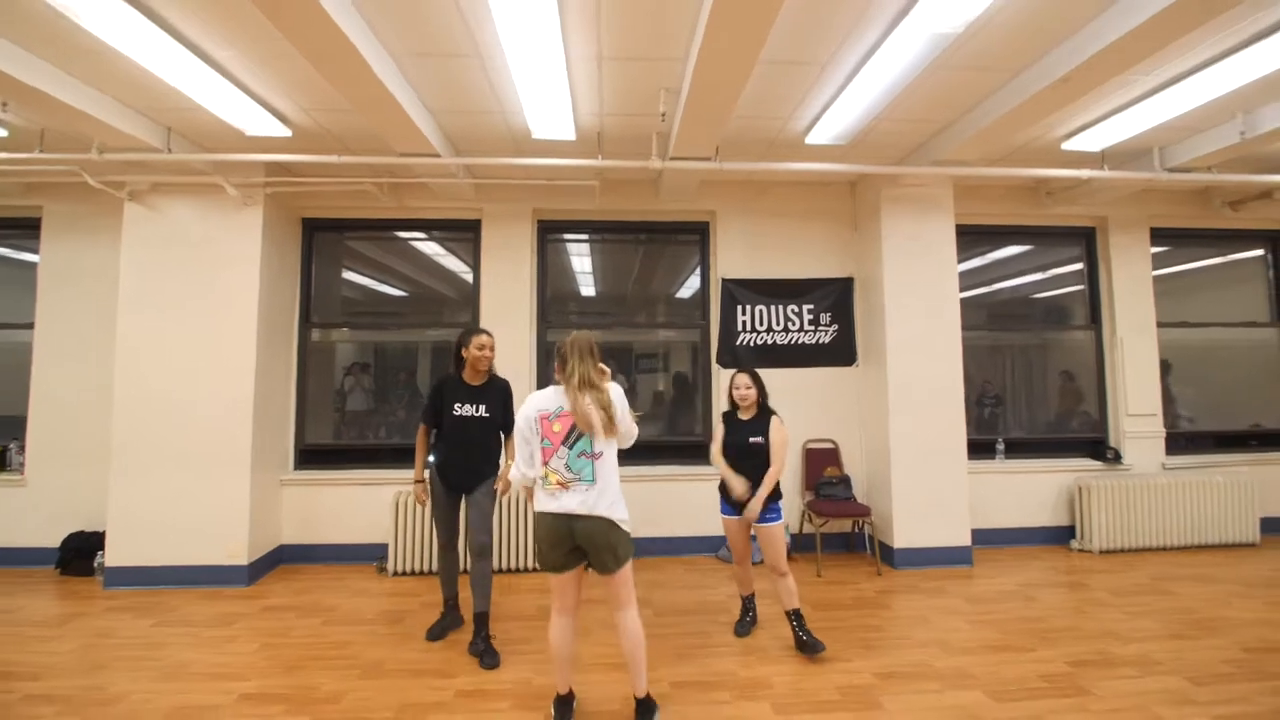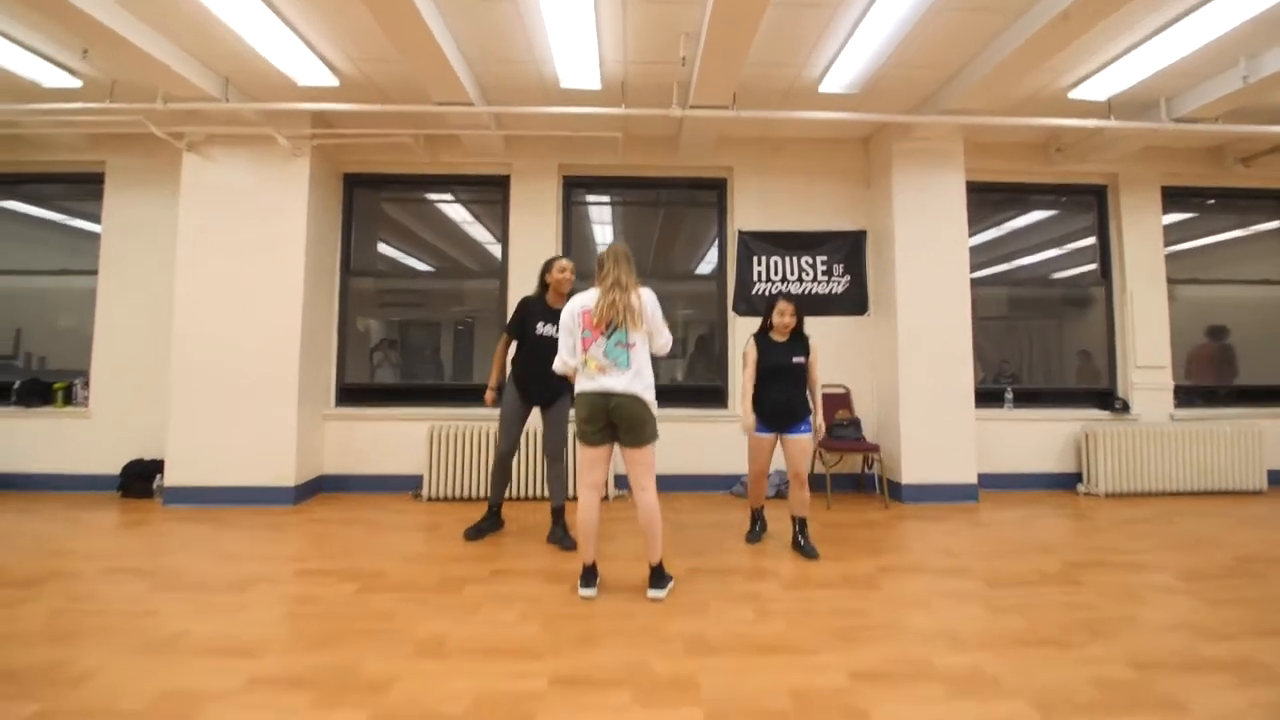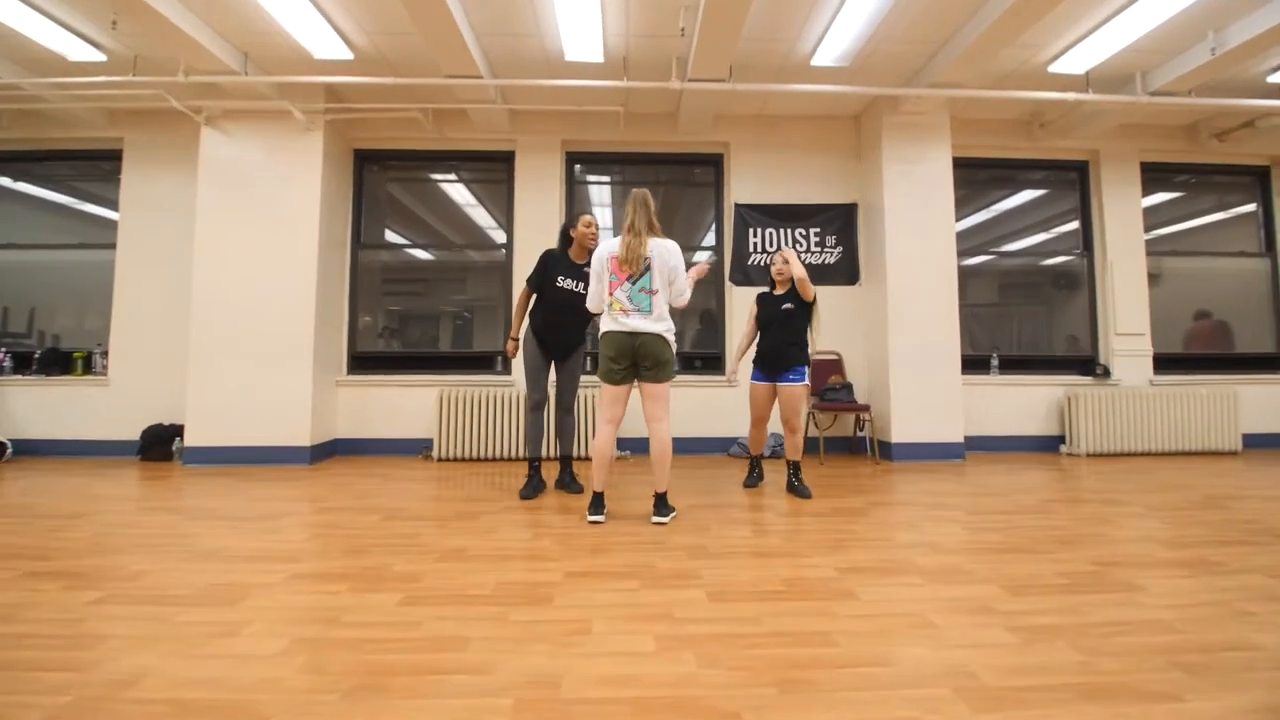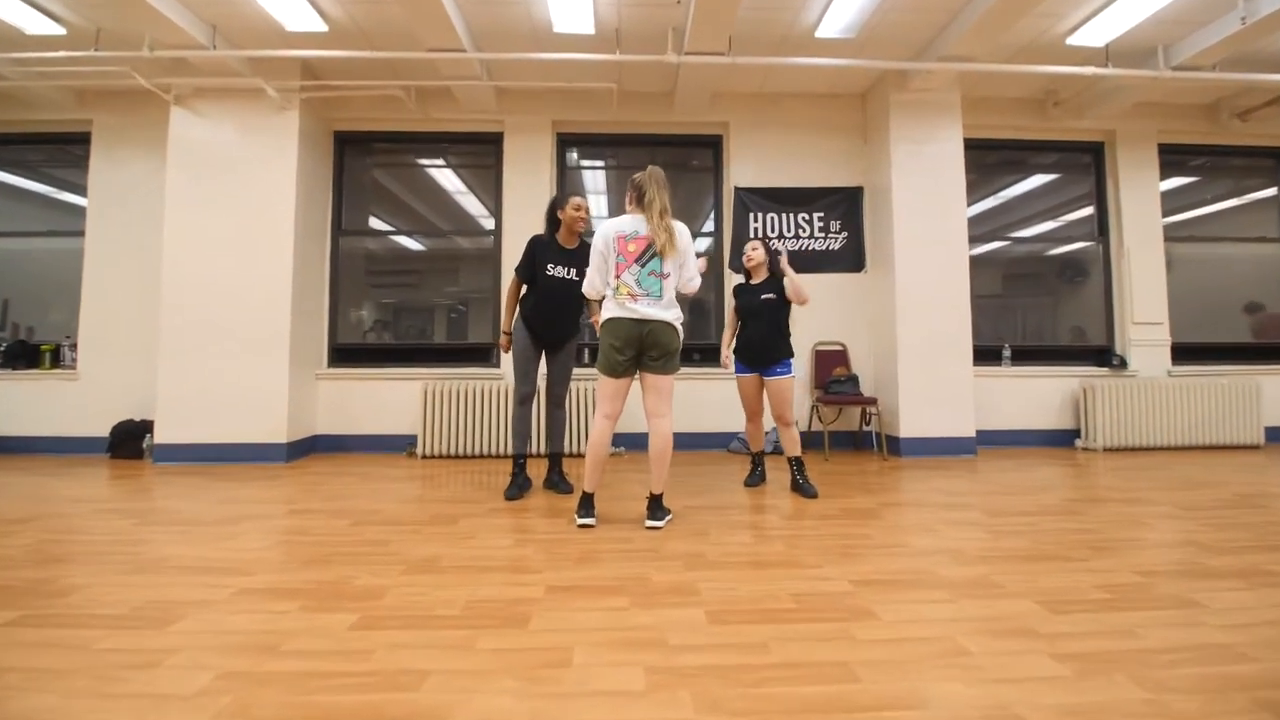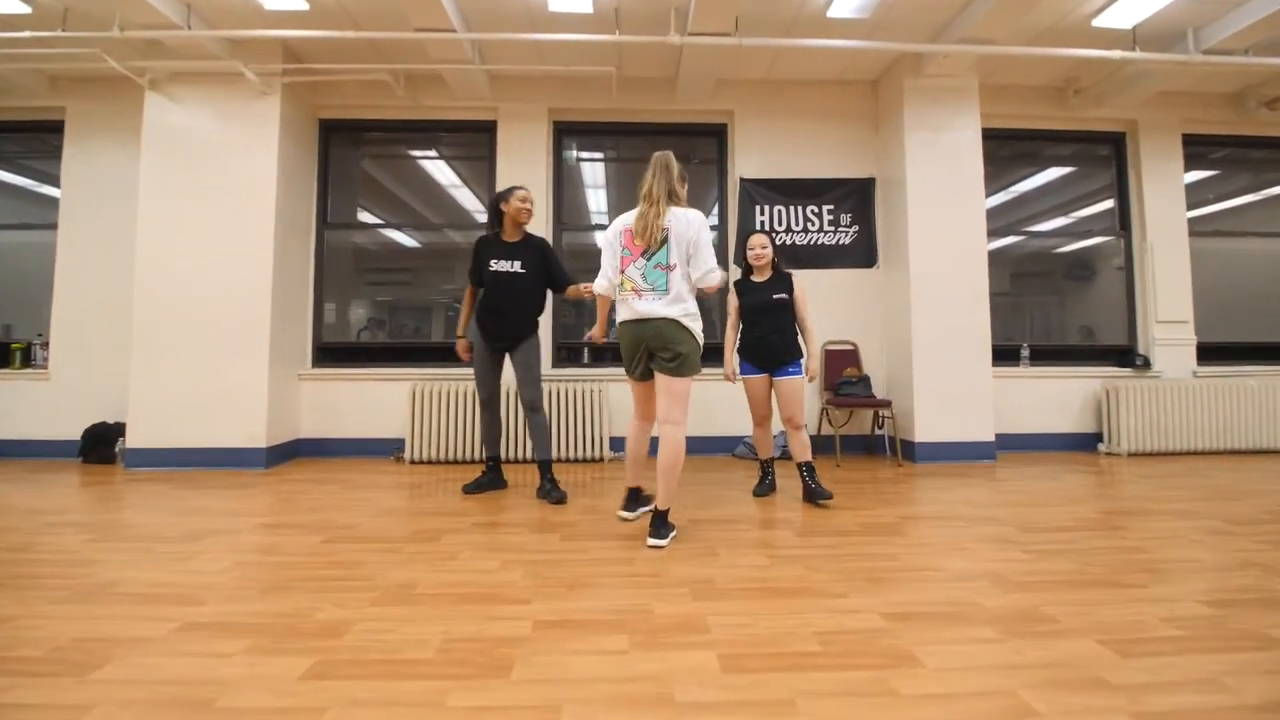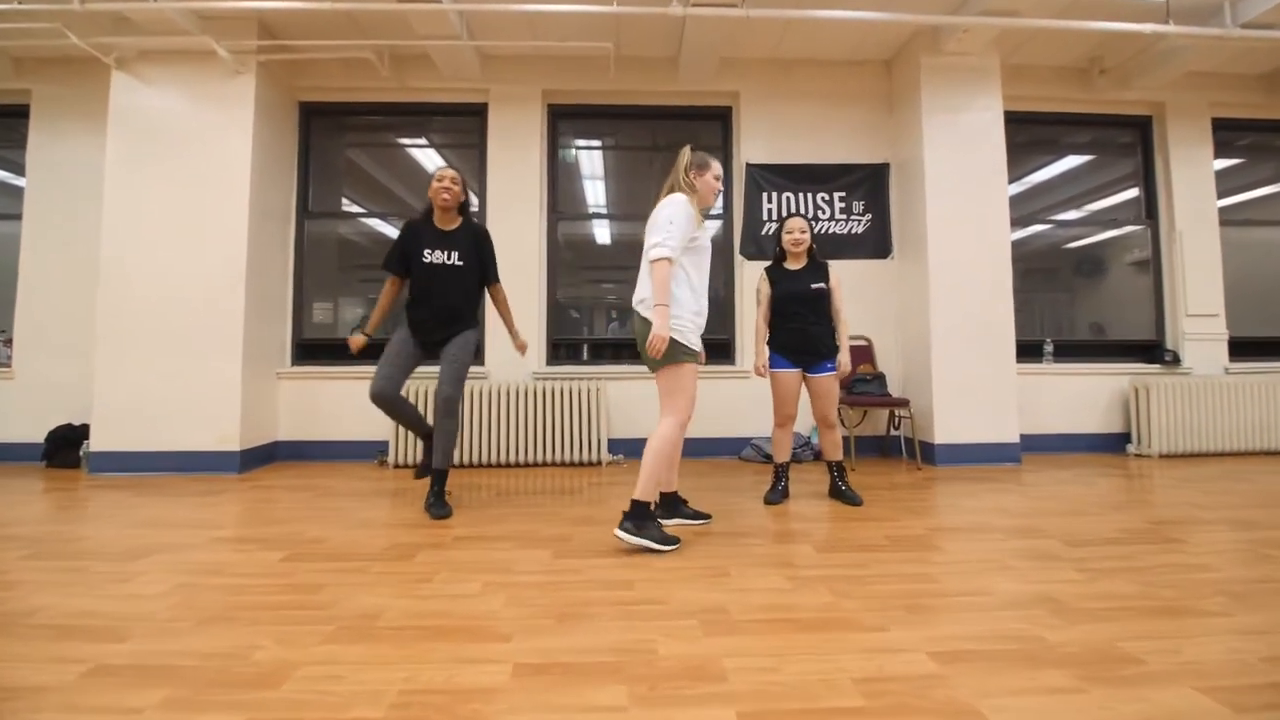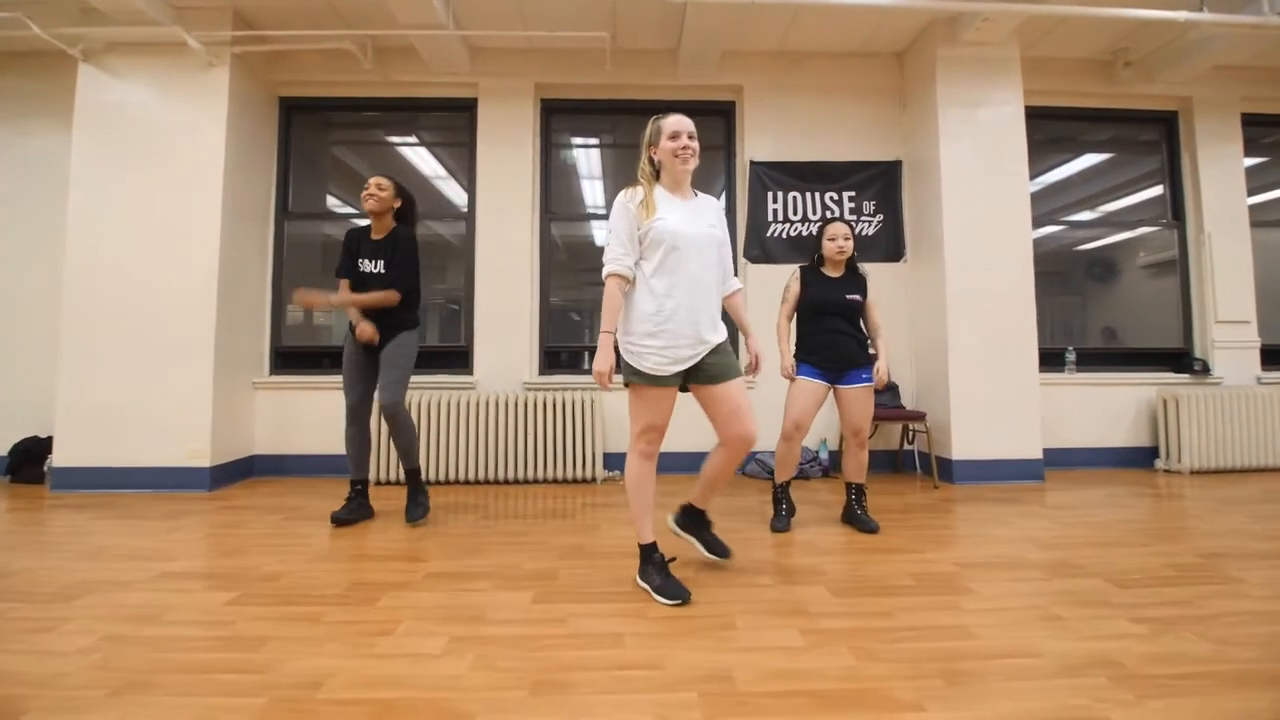
dt=0.7s
person 1, frame 1
left shoulder: (533, 404)
right shoulder: (611, 396)
left elbow: (524, 472)
right elbow: (627, 438)
left wrist: (543, 490)
left hip: (552, 518)
right hip: (602, 516)
left knee: (563, 610)
right knee: (625, 607)
person 1, frame 2
left shoulder: (577, 304)
right shoulder: (644, 299)
left elbow: (565, 364)
right elbow: (662, 346)
left hip: (591, 399)
right hip: (633, 398)
left knee: (590, 487)
right knee: (644, 487)
left ankle: (588, 574)
right ankle: (656, 574)
person 1, frame 3
left shoulder: (605, 250)
right shoulder: (669, 249)
left elbow: (594, 305)
right elbow: (679, 300)
right wrist: (693, 276)
left hip: (616, 339)
right hip: (655, 339)
left knee: (608, 421)
right knee: (658, 421)
left ankle: (597, 502)
right ankle: (661, 503)
person 1, frame 4
left shoulder: (608, 229)
right shoulder: (678, 231)
left elbow: (593, 289)
right elbow: (689, 286)
left wrist: (596, 309)
right wrist: (698, 268)
left hip: (619, 326)
right hip: (662, 327)
left knee: (605, 415)
right knee: (659, 416)
left ankle: (587, 504)
right ankle: (656, 505)
person 1, frame 5
left shoulder: (621, 224)
right shoulder: (691, 219)
left elbow: (606, 285)
right elbow: (709, 280)
left wrist: (600, 323)
right wrist: (720, 277)
left hip: (632, 326)
right hip: (675, 327)
left knee: (643, 416)
right knee: (671, 423)
left ankle: (634, 497)
right ankle: (659, 521)
person 1, frame 6
left shoulder: (683, 212)
right shoulder: (679, 204)
right elbow: (662, 256)
left wrist: (694, 338)
right wrist: (663, 313)
left hip: (672, 323)
right hip: (667, 322)
left knee: (676, 416)
right knee: (676, 415)
left ankle: (668, 500)
person 1, frame 7
left shoulder: (712, 207)
right shoulder: (634, 202)
left elbow: (727, 280)
right elbow: (617, 273)
left wrist: (749, 335)
right wrist: (606, 341)
left hip: (709, 340)
right hip: (652, 341)
left knee: (742, 436)
right knee: (646, 446)
person 2, frame 1
left shoulder: (500, 388)
right shoulder: (444, 386)
left elbow: (509, 433)
right elbow: (425, 431)
left wrist: (509, 468)
right wrist: (419, 476)
left hip: (484, 477)
right hip: (444, 476)
left knee: (481, 548)
right knee: (446, 544)
left ankle: (481, 636)
right ankle: (451, 610)
person 2, frame 2
right shoulder: (529, 305)
right elbow: (505, 343)
right wrist: (492, 385)
left hip: (557, 392)
right hip: (520, 387)
left knee: (556, 455)
right knee: (505, 450)
left ankle: (559, 525)
right ankle: (493, 515)
person 2, frame 3
right shoulder: (551, 259)
right elbow: (526, 294)
right wrist: (514, 336)
left hip: (572, 345)
right hip: (538, 339)
left knee: (566, 405)
right knee: (536, 402)
left ankle: (566, 472)
right ankle: (534, 474)
person 2, frame 4
left shoulder: (589, 254)
right shoulder: (539, 245)
right elbow: (516, 285)
right wrist: (506, 329)
left hip: (565, 336)
right hip: (529, 329)
left knee: (557, 400)
right knee: (524, 395)
left ankle: (555, 471)
right ankle: (519, 472)
person 2, frame 5
left shoulder: (539, 248)
right shoulder: (484, 245)
left elbow: (563, 288)
right elbow: (472, 290)
left wrist: (582, 290)
right wrist: (462, 333)
left hip: (524, 335)
right hip: (486, 334)
left knee: (531, 401)
right knee: (488, 401)
left ankle: (546, 478)
right ankle: (493, 471)
person 2, frame 6
left shoulder: (476, 235)
right shoulder: (413, 231)
left elbow: (493, 286)
right elbow: (394, 282)
left wrist: (514, 333)
right wrist: (368, 331)
left hip: (460, 331)
right hip: (415, 328)
left knee: (446, 401)
right knee: (382, 391)
left ankle: (437, 490)
right ankle: (432, 440)
person 2, frame 7
left shoulder: (404, 239)
right shoulder: (354, 238)
left elbow: (393, 295)
right elbow: (345, 289)
left wrist: (332, 300)
right wrist: (357, 319)
left hip: (399, 333)
right hip: (360, 333)
left knee: (392, 404)
right knee: (355, 410)
person 3, frame 1
left shoulder: (772, 421)
right shoulder: (725, 421)
left elbow: (776, 465)
right elbow: (715, 455)
left wrist: (758, 500)
right wrist: (731, 478)
left hip: (765, 502)
right hip: (732, 500)
left knee: (779, 567)
right knee: (740, 559)
left ankle: (800, 631)
right ankle: (748, 610)
person 3, frame 2
left shoulder: (804, 344)
right shoulder: (756, 343)
left elbow: (813, 382)
right elbow: (748, 378)
left wrist: (818, 414)
right wrist: (747, 412)
left hip: (797, 419)
right hip: (764, 418)
left knee: (799, 477)
right knee: (757, 475)
left ankle: (800, 534)
right ankle: (757, 520)
person 3, frame 3
left shoulder: (802, 295)
right shoulder: (762, 299)
left elbow: (802, 275)
right elbow: (750, 333)
left wrist: (790, 252)
right wrist: (735, 362)
left hip: (793, 367)
right hip: (763, 367)
left knee: (792, 424)
right knee: (757, 422)
left ankle: (794, 477)
right ankle: (755, 468)
person 3, frame 4
left shoulder: (781, 283)
right shoulder: (739, 290)
left elbow: (802, 298)
right elbow: (731, 325)
left wrist: (786, 267)
right wrist: (725, 349)
left hip: (777, 359)
right hip: (746, 360)
left knee: (785, 418)
right knee: (752, 416)
left ankle: (798, 474)
right ankle: (757, 466)
person 3, frame 5
left shoulder: (788, 282)
right shoulder: (739, 287)
left elbow: (803, 321)
right elbow: (732, 326)
left wrist: (812, 356)
right wrist: (728, 360)
left hip: (788, 360)
right hip: (752, 361)
left knee: (795, 421)
right knee: (760, 419)
left ankle: (810, 481)
right ankle: (766, 475)
person 3, frame 6
left shoulder: (824, 271)
right shoulder: (770, 274)
left elbow: (837, 314)
right elbow: (762, 317)
left wrist: (844, 350)
right wrist: (760, 352)
left hip: (822, 354)
right hip: (784, 354)
left knee: (828, 420)
right knee: (784, 419)
left ankle: (838, 481)
right ankle: (780, 481)
person 3, frame 7
left shoulder: (860, 281)
right shoulder: (803, 276)
left elbow: (874, 327)
right elbow: (784, 317)
left wrist: (882, 358)
right wrist: (786, 354)
left hip: (855, 366)
right hip: (811, 364)
left knee: (858, 436)
right knee: (791, 428)
